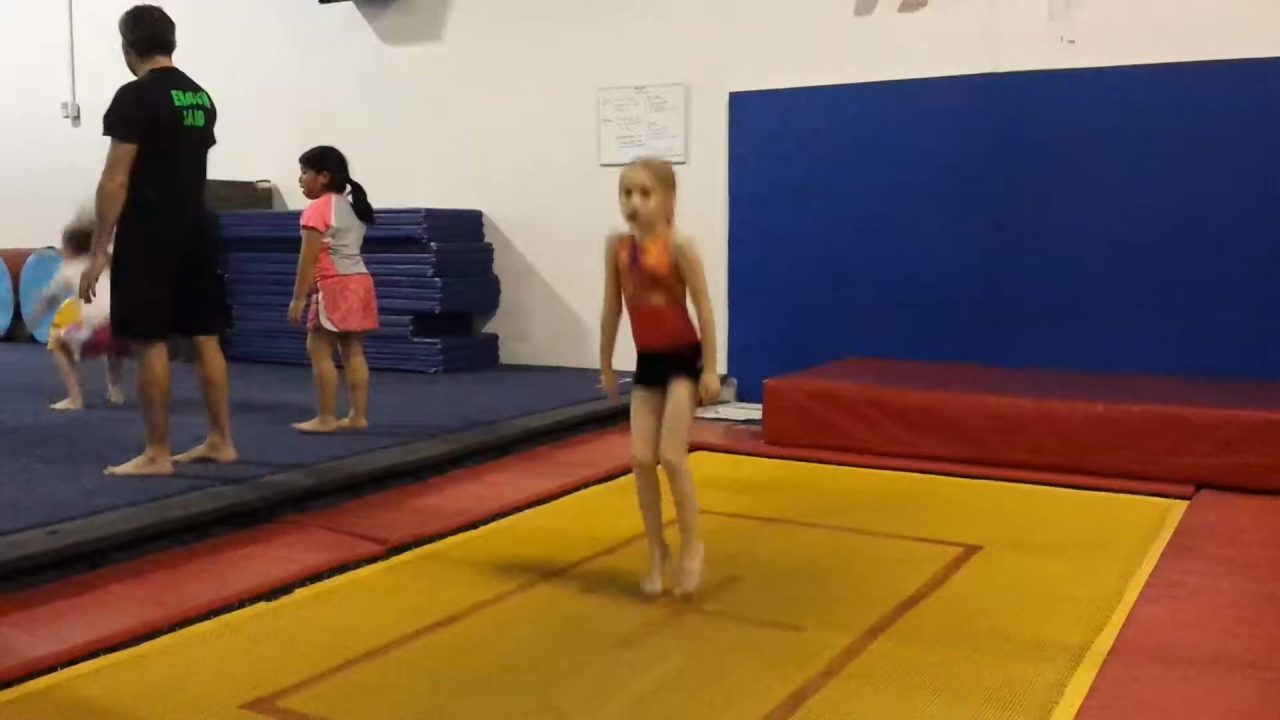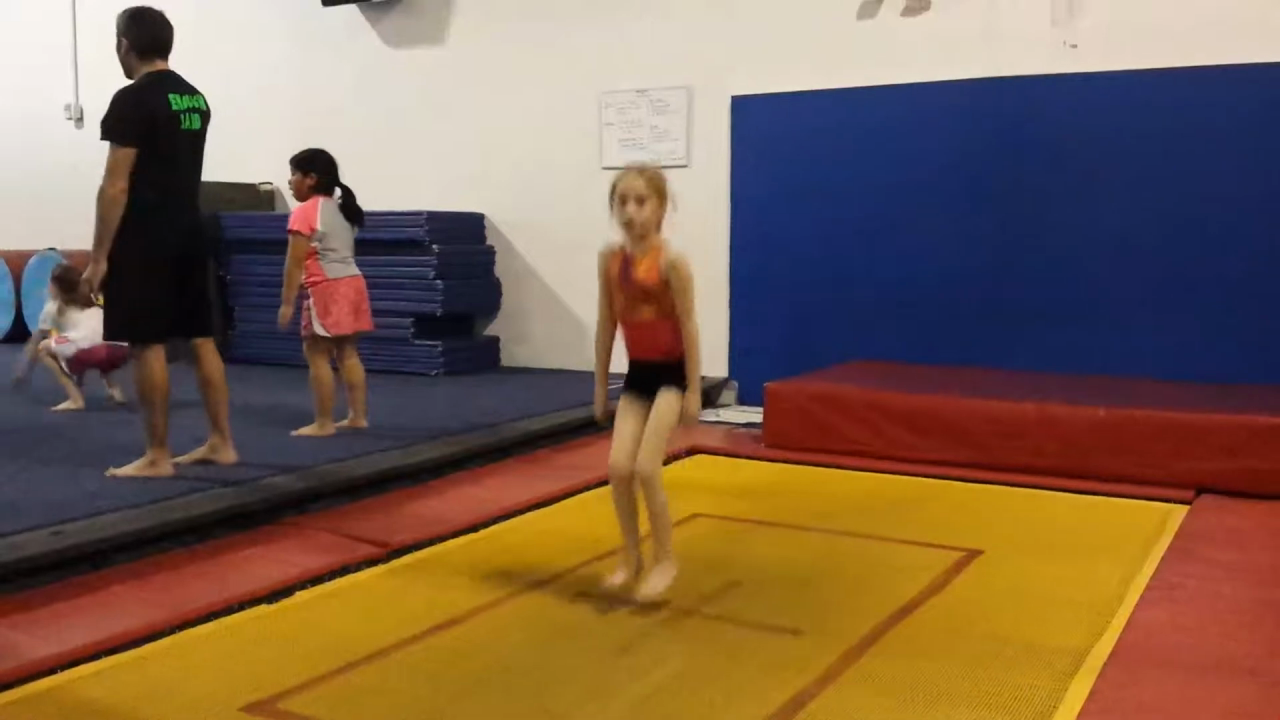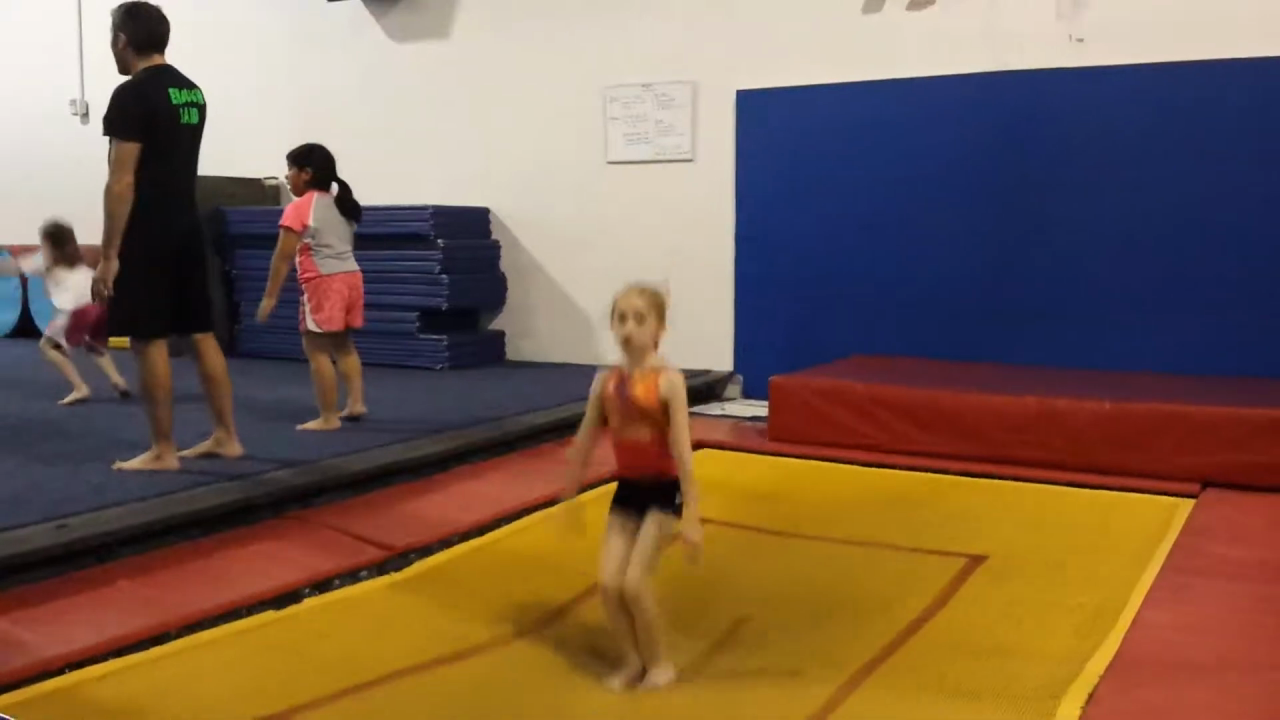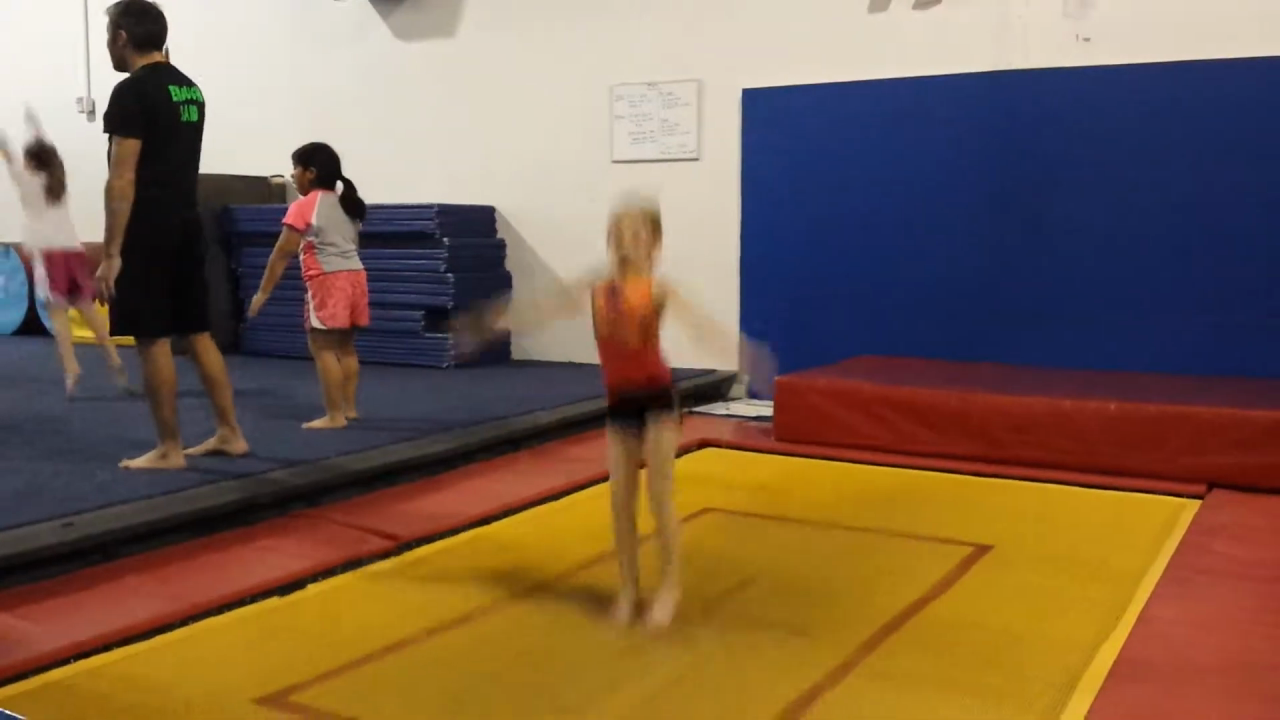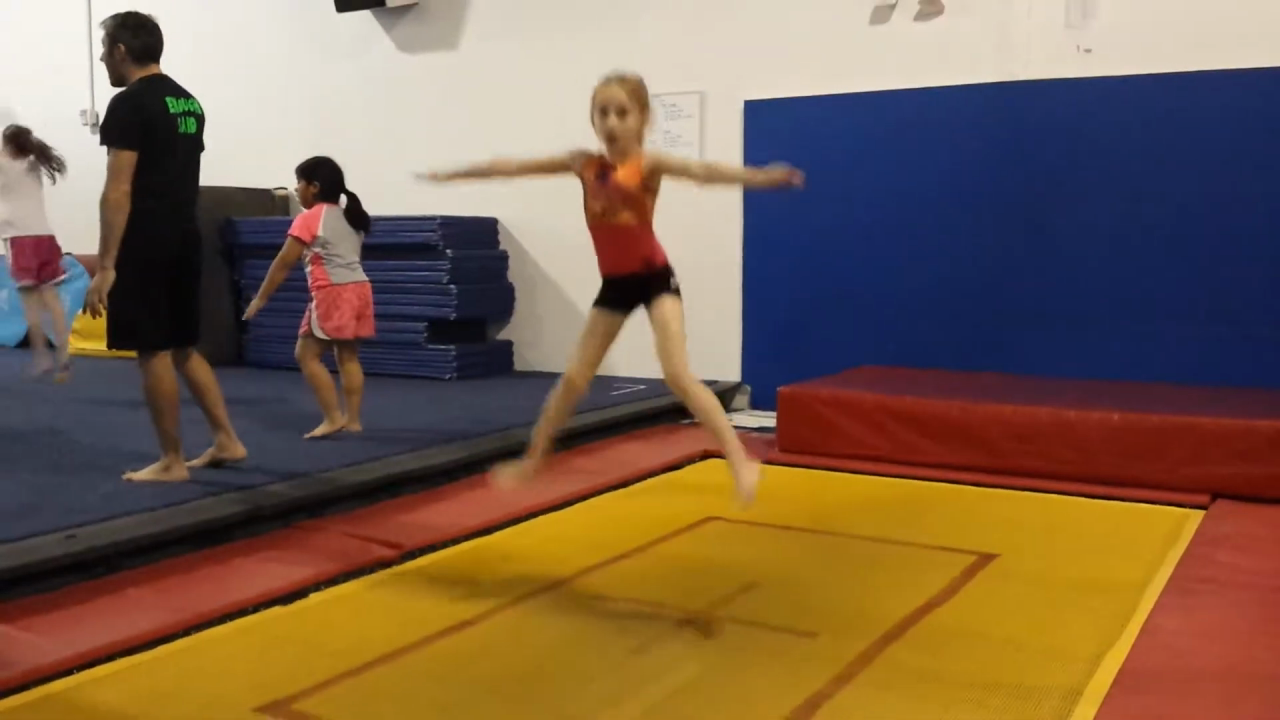
dt=0.2s
person 1, frame 1
left shoulder: (135, 96)
right shoulder: (201, 97)
left elbow: (116, 181)
left wrist: (98, 252)
left hip: (149, 236)
right hip: (196, 231)
left knee: (149, 342)
right knee: (205, 338)
left ankle: (157, 453)
right ankle: (220, 440)
person 1, frame 2
left shoulder: (133, 100)
right shoulder: (197, 99)
left elbow: (116, 186)
left wrist: (99, 256)
left hip: (144, 240)
right hip: (189, 234)
left knee: (147, 346)
right knee: (202, 340)
left ankle: (158, 456)
right ankle: (221, 442)
person 1, frame 3
left shoulder: (132, 95)
right shoulder: (192, 92)
left elbow: (121, 183)
left wrist: (109, 255)
left hip: (145, 236)
right hip: (186, 229)
left knee: (149, 341)
right knee: (201, 335)
left ankle: (163, 451)
right ankle: (225, 436)
person 1, frame 4
left shoulder: (132, 92)
right shoulder: (190, 89)
left elbow: (122, 179)
left wrist: (111, 253)
left hip: (146, 233)
right hip: (186, 227)
left knee: (153, 340)
right knee: (197, 334)
left ankle: (169, 449)
right ankle: (229, 432)
person 1, frame 5
left shoulder: (128, 104)
right shoulder: (189, 102)
left elbow: (118, 191)
left wrist: (106, 266)
left hip: (145, 246)
right hip: (185, 240)
left knee: (154, 353)
right knee: (184, 349)
left ankle: (171, 461)
right ankle: (226, 439)
person 2, frame 1
left shoulder: (679, 247)
right shoulder: (617, 247)
left elbow: (703, 308)
right elbow: (611, 309)
left wrist: (710, 370)
right wrist: (605, 366)
left hip: (682, 357)
right hip: (646, 361)
left knee: (672, 457)
right knee: (642, 460)
left ankle: (691, 544)
right ankle: (656, 550)
person 2, frame 2
left shoulder: (671, 262)
right shoulder: (609, 260)
left elbow: (688, 327)
right elbow: (606, 326)
left wrist: (693, 391)
right wrist: (600, 384)
left hip: (671, 370)
right hip: (637, 372)
left knee: (645, 469)
right knee: (618, 469)
left ankle: (665, 559)
right ankle: (631, 558)
person 2, frame 3
left shoulder: (668, 381)
right shoulder: (605, 382)
left elbow: (682, 449)
right elbow: (584, 441)
left wrist: (691, 517)
right wrist: (568, 492)
left hip: (662, 489)
right hip: (627, 489)
left knee: (633, 584)
right knee: (608, 584)
left ankle: (659, 661)
right ankle: (634, 659)
person 2, frame 4
left shoulder: (658, 288)
right shoulder: (596, 287)
left elbow: (696, 318)
right elbow: (548, 307)
left wrist: (739, 347)
right wrist: (494, 322)
left hip: (656, 395)
right hip: (619, 399)
left knee: (659, 496)
right knee: (620, 499)
left ankle: (669, 583)
right ankle: (628, 588)
person 2, frame 5
left shoulder: (651, 164)
right shoulder: (583, 163)
left elbow: (701, 170)
right elbow: (517, 166)
left wrist: (757, 177)
right wrist: (457, 174)
left hip: (654, 278)
right hip: (614, 284)
left knee: (677, 374)
right knee: (574, 376)
left ankle: (739, 458)
right ankle: (533, 459)
person 3, frame 1
left shoulder: (317, 208)
right shoulder: (351, 207)
left elbow: (309, 258)
left wrist: (299, 297)
left hip: (336, 285)
right hip: (359, 281)
left knee: (319, 350)
right knee: (353, 352)
left ankle: (325, 418)
right ankle: (358, 415)
person 3, frame 2
left shoulder: (304, 212)
right shoulder: (342, 210)
left elbow: (295, 262)
left wrist: (287, 302)
left hip: (326, 289)
right hip: (352, 284)
left knee: (317, 356)
right knee: (347, 354)
left ankle: (323, 423)
right ankle: (358, 415)
person 3, frame 3
left shoulder: (299, 208)
right shoulder: (341, 205)
left elbow: (283, 257)
left wrist: (270, 296)
left hip: (323, 284)
right hip: (351, 278)
left knee: (317, 351)
right knee: (344, 346)
left ankle: (328, 417)
right ankle: (356, 402)
person 3, frame 4
left shoulder: (304, 206)
right shoulder: (347, 204)
left elbow: (282, 254)
left wrist: (263, 292)
left hip: (327, 281)
right hip: (355, 277)
left knee: (323, 349)
right knee: (345, 347)
left ankle: (334, 416)
right ankle: (349, 408)
person 3, frame 5
left shoulder: (309, 218)
right shoulder: (349, 216)
left elbow: (284, 263)
left wrist: (260, 298)
left hip: (333, 293)
right hip: (359, 289)
left knee: (307, 355)
right knee: (349, 357)
left ankle: (333, 418)
right ankle: (352, 419)
person 4, frame 1
left shoulder: (67, 271)
left elbow: (47, 301)
left hip: (102, 325)
left knee: (57, 339)
right knee: (113, 345)
left ankle: (74, 399)
right ankle: (116, 390)
person 4, frame 2
left shoulder: (53, 307)
right shoulder: (88, 302)
left elbow: (35, 340)
left wrist: (22, 370)
right wrist: (78, 373)
left hip: (89, 346)
right hip: (119, 349)
left knee: (44, 348)
left ankle: (75, 399)
right ankle: (115, 390)
person 4, frame 3
left shoulder: (44, 262)
right shoulder: (77, 262)
left hip: (80, 308)
left knee: (47, 345)
right knee: (94, 345)
left ankle: (80, 388)
right ankle: (119, 382)
person 4, frame 4
left shoulder: (27, 180)
right shoulder: (56, 182)
right elbow: (44, 151)
right wrist: (34, 123)
left hip: (50, 252)
right hip: (73, 250)
left knee: (57, 311)
right knee: (86, 309)
left ankle: (71, 367)
right ankle: (114, 359)
person 4, frame 5
right shoulder: (33, 165)
left hip: (21, 239)
right hip: (45, 238)
left knee: (29, 300)
right knee: (50, 299)
left ankle: (42, 356)
right ankle: (63, 354)
